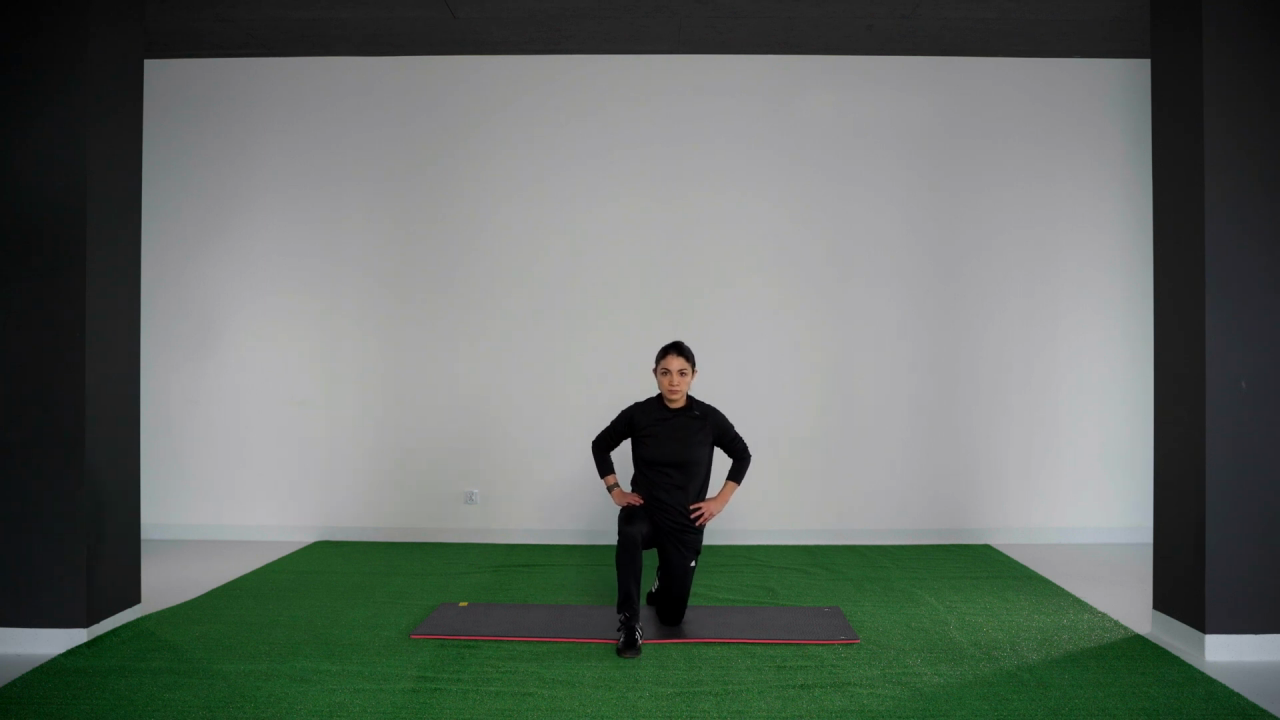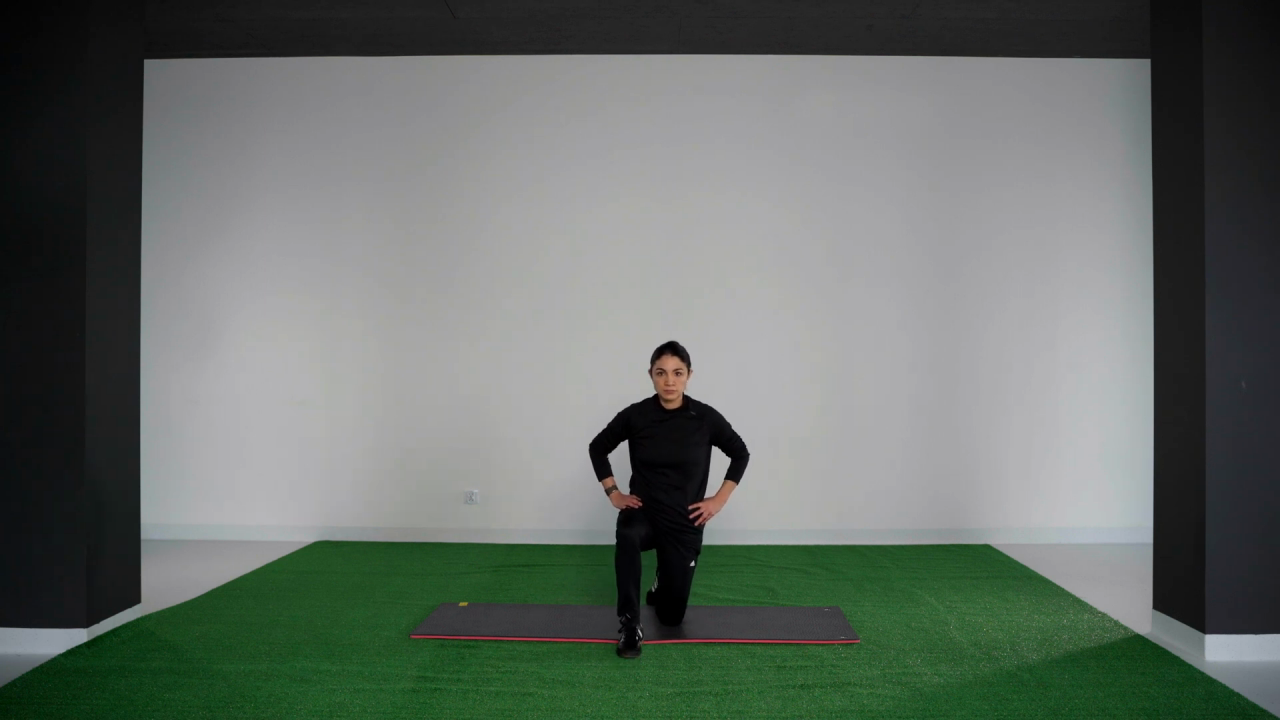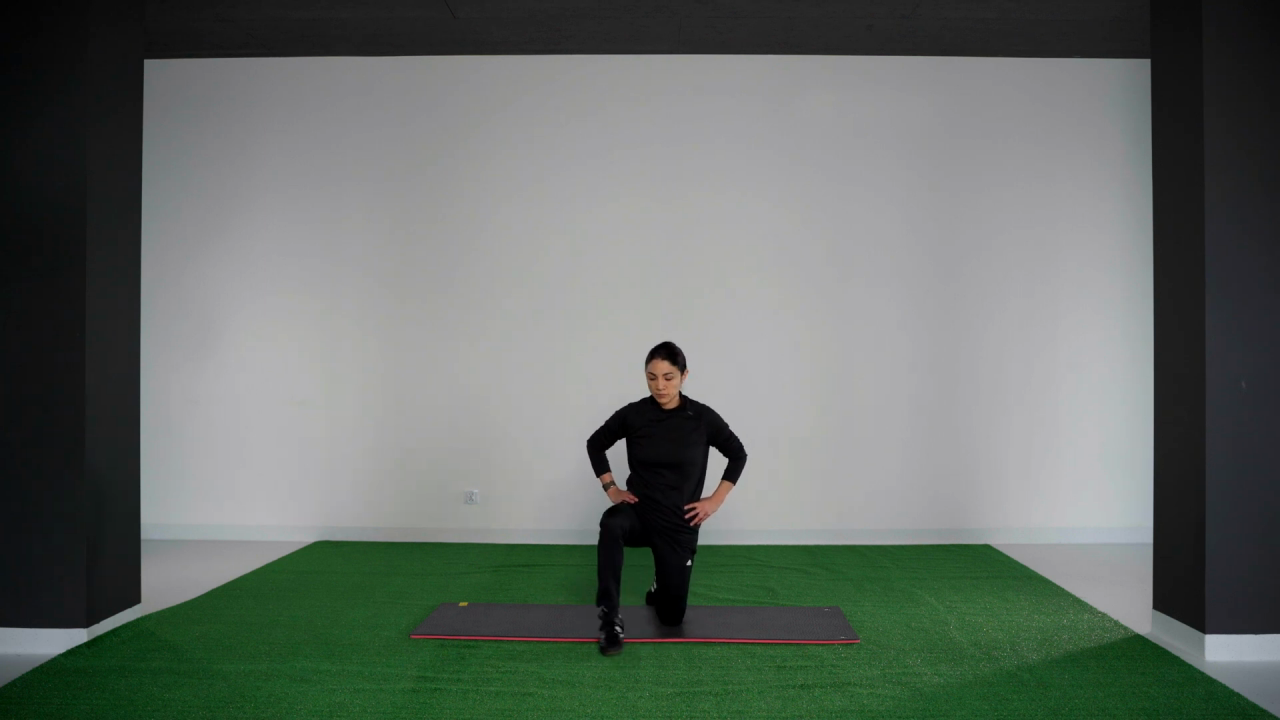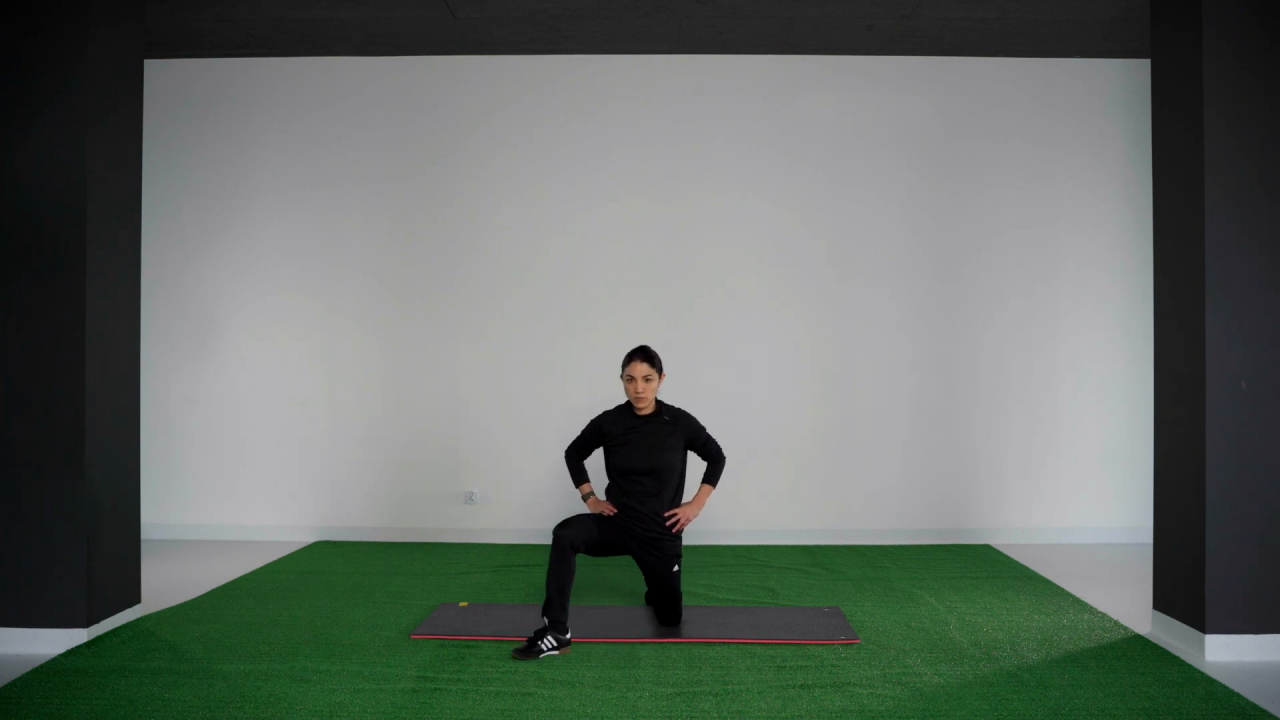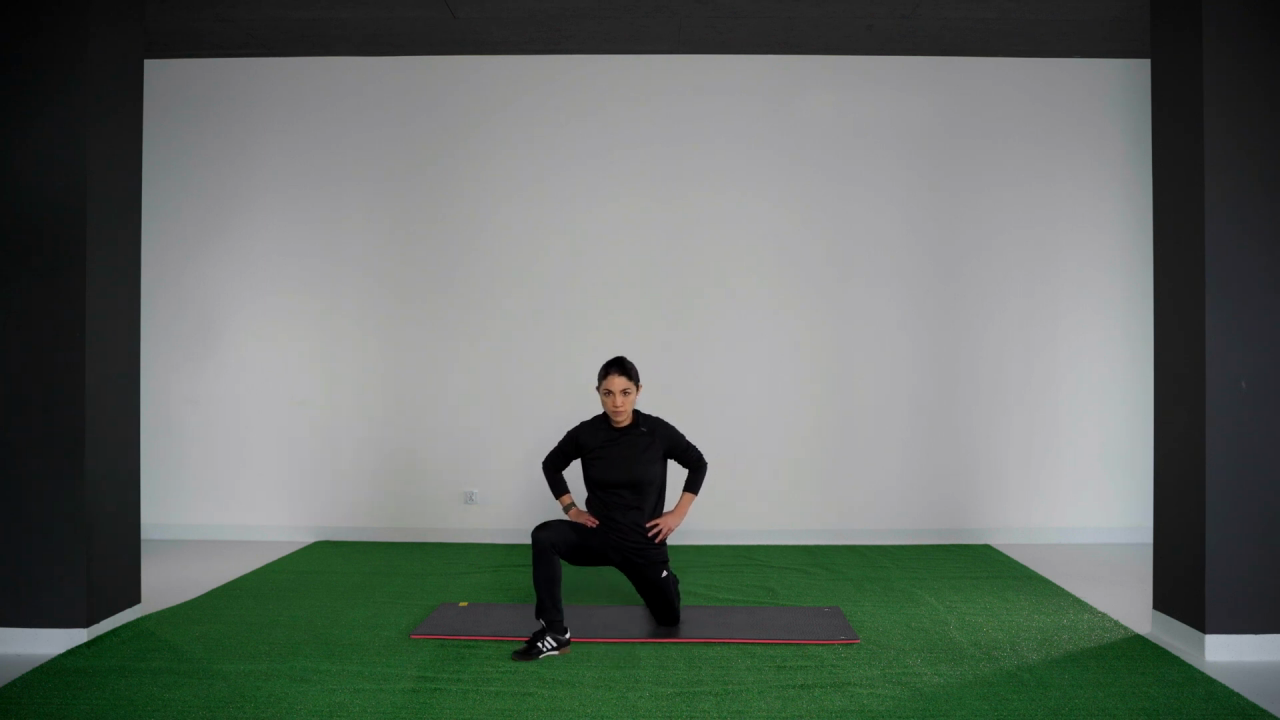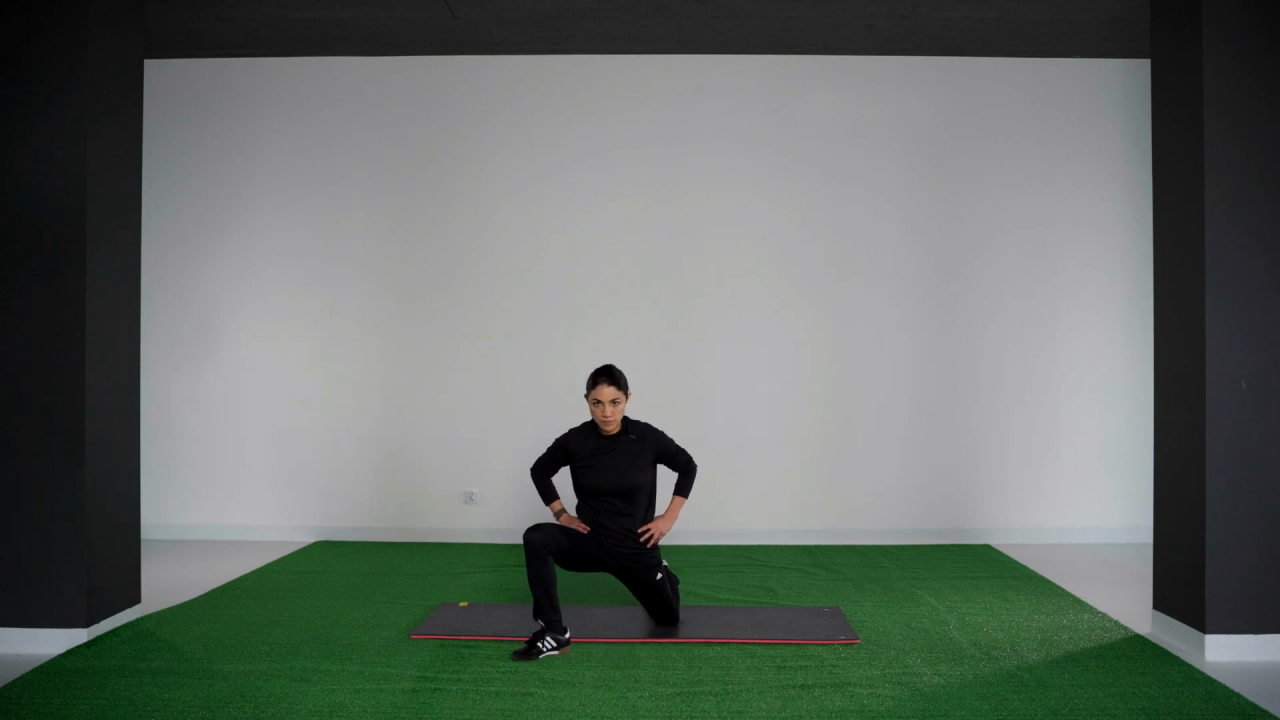
dt=0.3s
person 1, frame 1
left shoulder: (709, 418)
right shoulder: (638, 413)
left elbow: (742, 455)
right elbow: (600, 445)
left wrist: (721, 499)
right wrist: (615, 491)
left hip: (685, 522)
right hip: (644, 511)
left knee: (671, 616)
right knee: (629, 532)
left ankle: (663, 584)
right ankle: (629, 623)
person 1, frame 2
left shoulder: (705, 417)
right shoulder: (635, 415)
left elbow: (740, 453)
right elbow: (598, 448)
left wrist: (720, 499)
right wrist: (613, 493)
left hip: (685, 522)
right hip: (643, 512)
left knee: (671, 616)
right knee: (628, 535)
left ankle: (663, 582)
right ankle: (630, 624)
person 1, frame 3
left shoulder: (702, 418)
right shoulder: (633, 414)
left elbow: (736, 455)
right elbow: (596, 443)
left wrist: (714, 499)
right wrist: (611, 488)
left hip: (678, 521)
right hip: (639, 508)
left knee: (671, 616)
right knee: (613, 523)
left ankle: (662, 584)
right ankle: (610, 621)
person 1, frame 4
left shoulder: (680, 422)
right shoulder: (609, 422)
left elbow: (717, 458)
right elbow: (574, 454)
left wrist: (696, 505)
right wrist: (589, 498)
left hip: (661, 530)
right hip: (616, 522)
left knee: (670, 618)
right knee: (566, 534)
left ankle: (659, 583)
right ankle: (555, 633)
person 1, frame 5
left shoulder: (658, 431)
right shoulder: (585, 433)
left elbow: (698, 464)
right elbow: (551, 465)
left wrist: (678, 514)
right wrist: (571, 509)
left hip: (644, 539)
right hip: (598, 534)
left knee: (668, 618)
right knee: (544, 536)
left ankle: (664, 579)
right ankle: (555, 633)
person 1, frame 6
left shoulder: (647, 437)
right shoulder: (574, 441)
left elbow: (687, 467)
right elbow: (539, 471)
left wrist: (669, 518)
right wrist: (561, 515)
left hip: (635, 545)
right hip: (590, 540)
left knee: (669, 619)
right knee: (536, 537)
left ankle: (662, 576)
right ankle: (554, 633)
